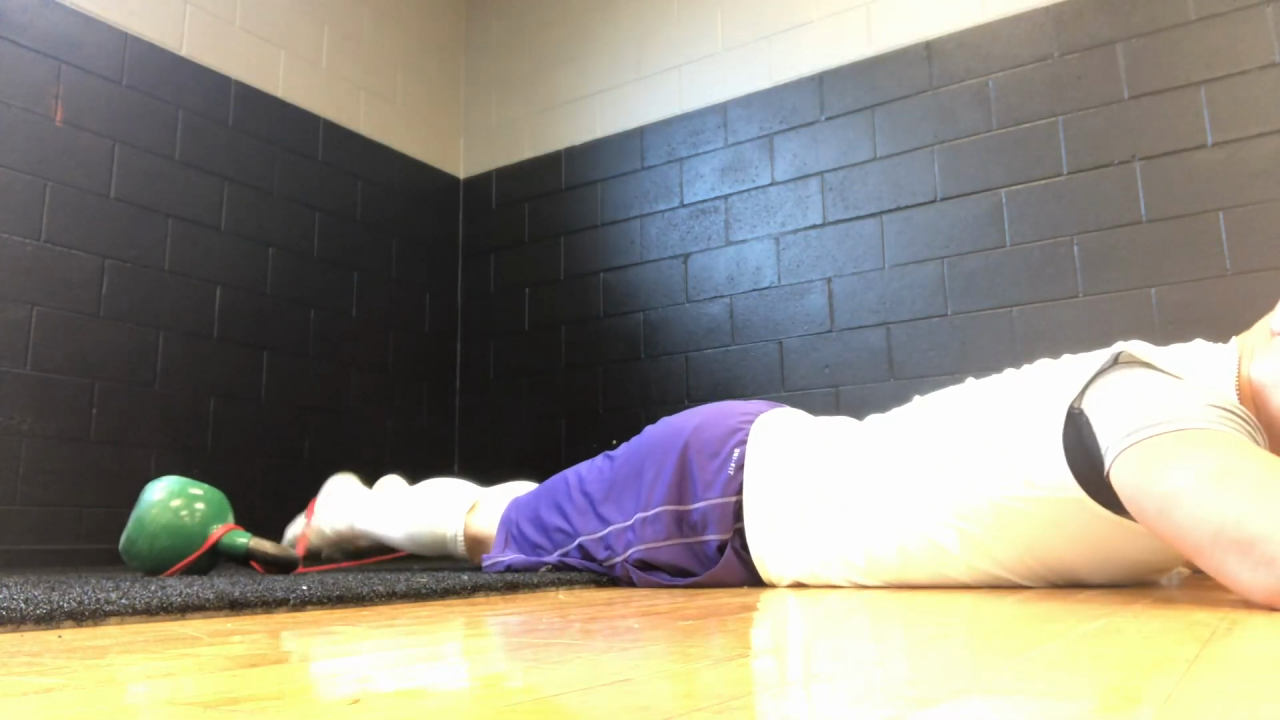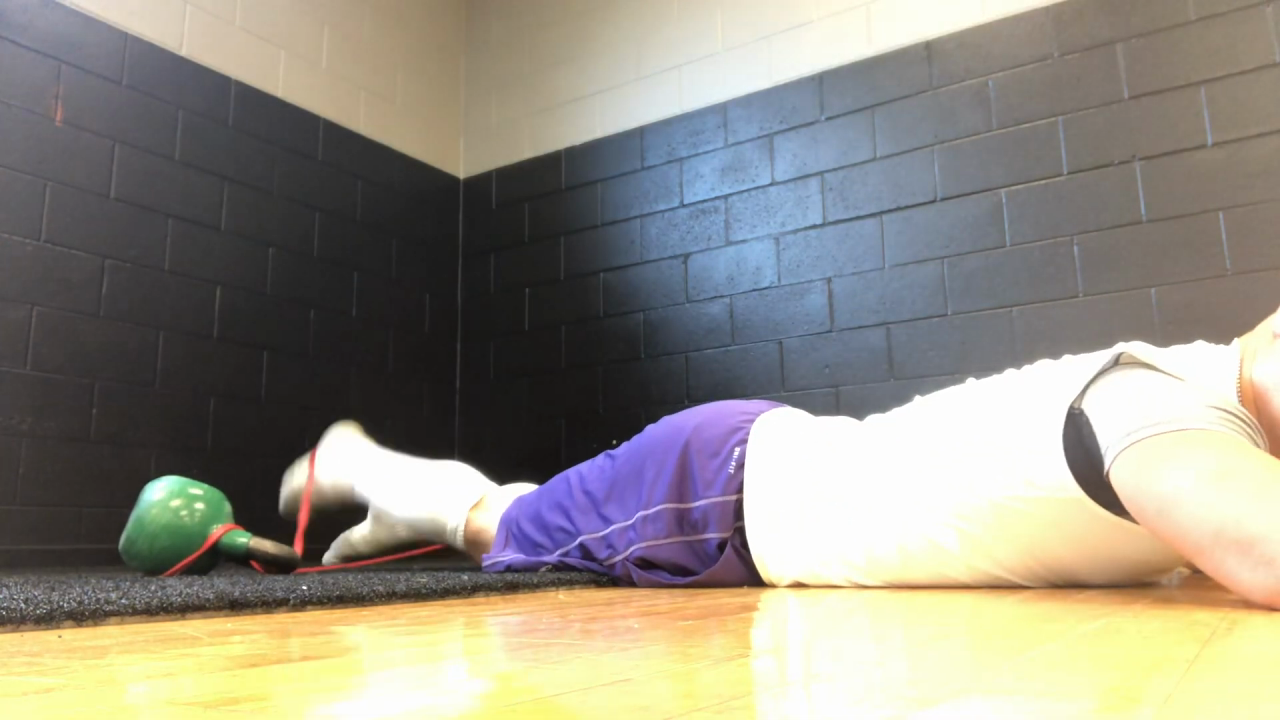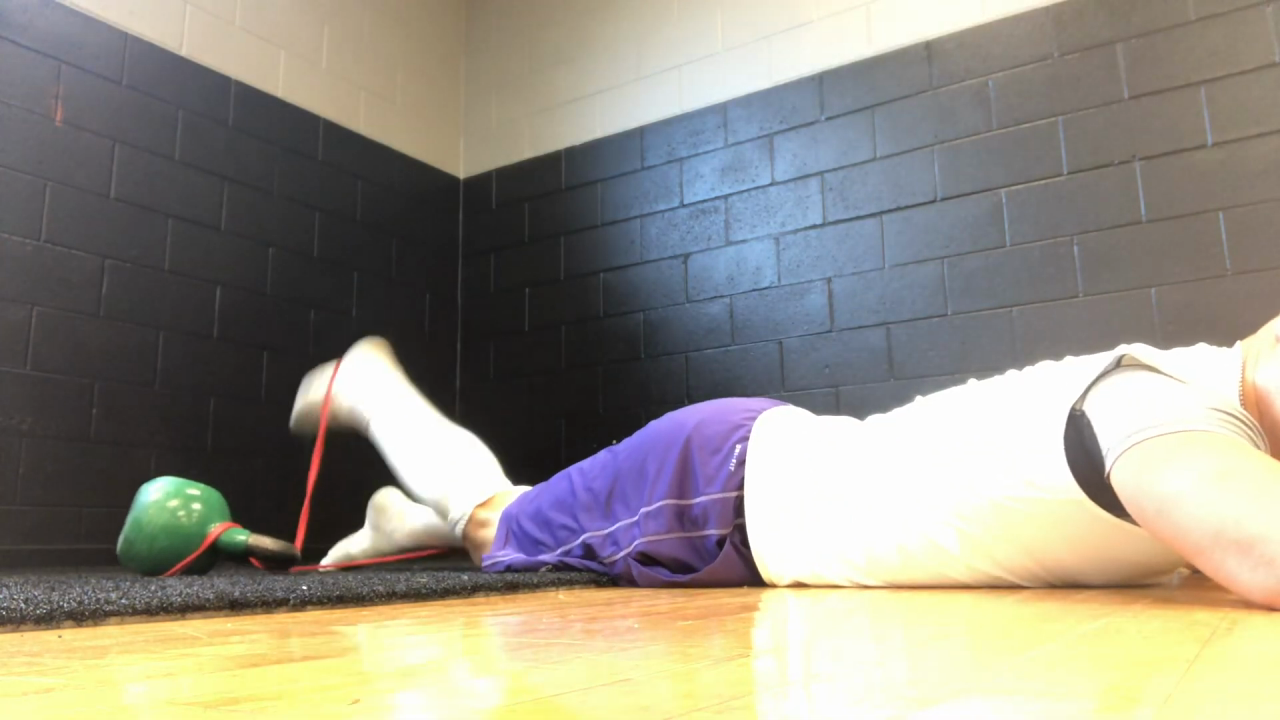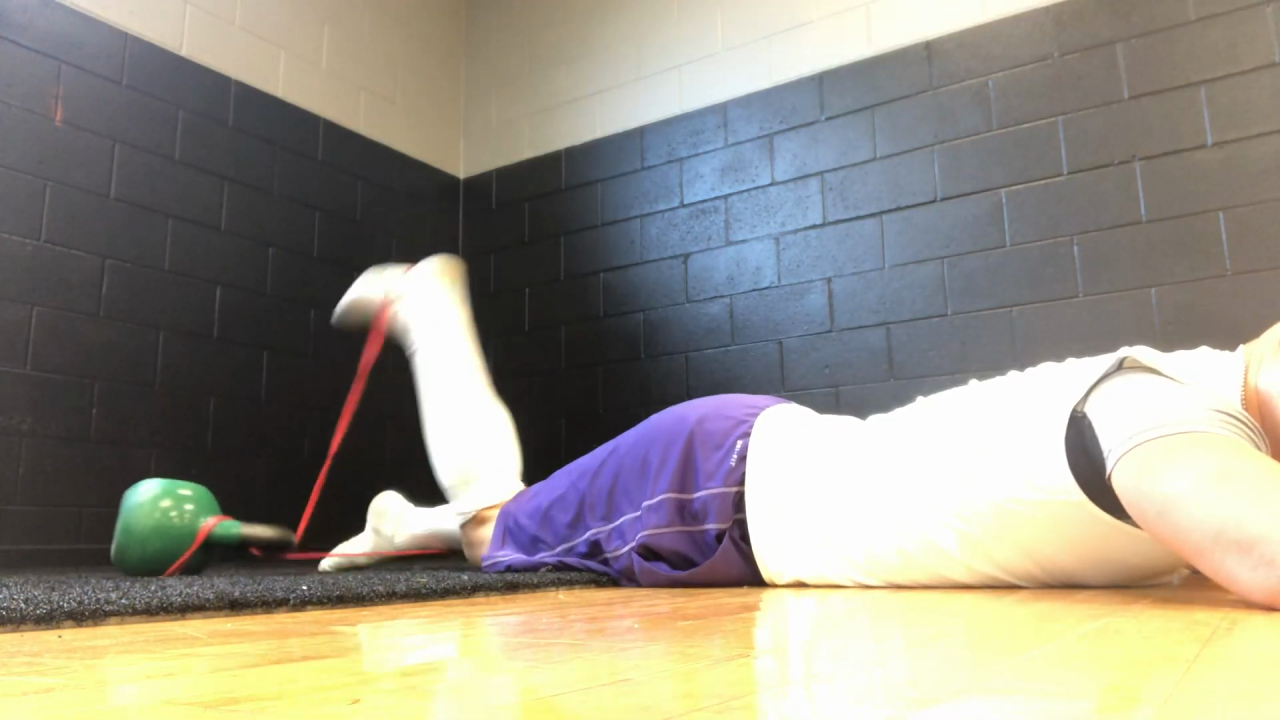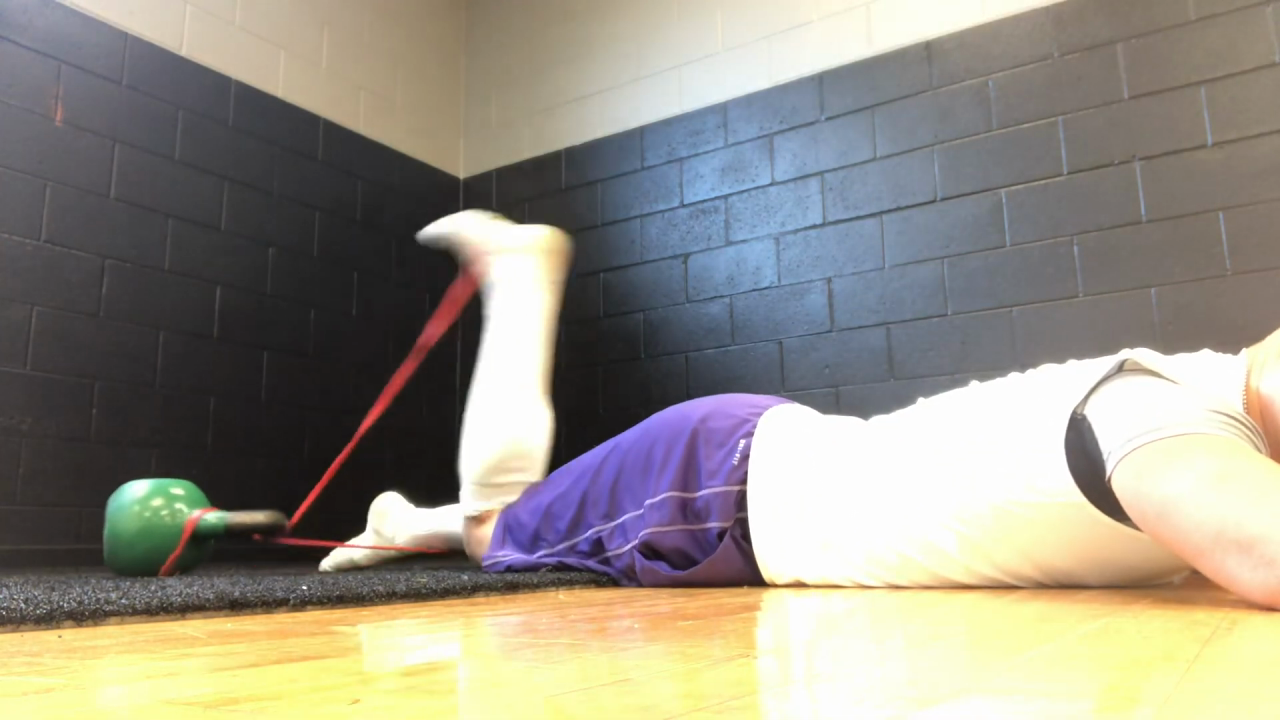
dt=0.1s
person 1, frame 1
right shoulder: (1166, 396)
left hip: (773, 471)
right hip: (721, 488)
left knee: (528, 518)
right knee: (498, 531)
left ankle: (403, 498)
right ankle: (355, 509)
person 1, frame 2
right shoulder: (1167, 396)
left hip: (769, 475)
right hip: (716, 490)
left knee: (520, 525)
right knee: (498, 530)
left ankle: (405, 514)
right ankle: (358, 464)
person 1, frame 3
right shoulder: (1167, 398)
left hip: (769, 472)
right hip: (720, 486)
left knee: (523, 517)
right knee: (496, 523)
left ankle: (406, 519)
right ankle: (369, 380)
person 1, frame 4
right shoulder: (1173, 404)
left hip: (776, 476)
right hip: (719, 485)
right knee: (500, 526)
left ankle: (409, 523)
right ankle: (424, 296)
person 1, frame 5
right shoulder: (1169, 406)
left hip: (774, 472)
right hip: (720, 482)
right knee: (499, 527)
left ankle: (407, 524)
right ankle: (519, 266)
